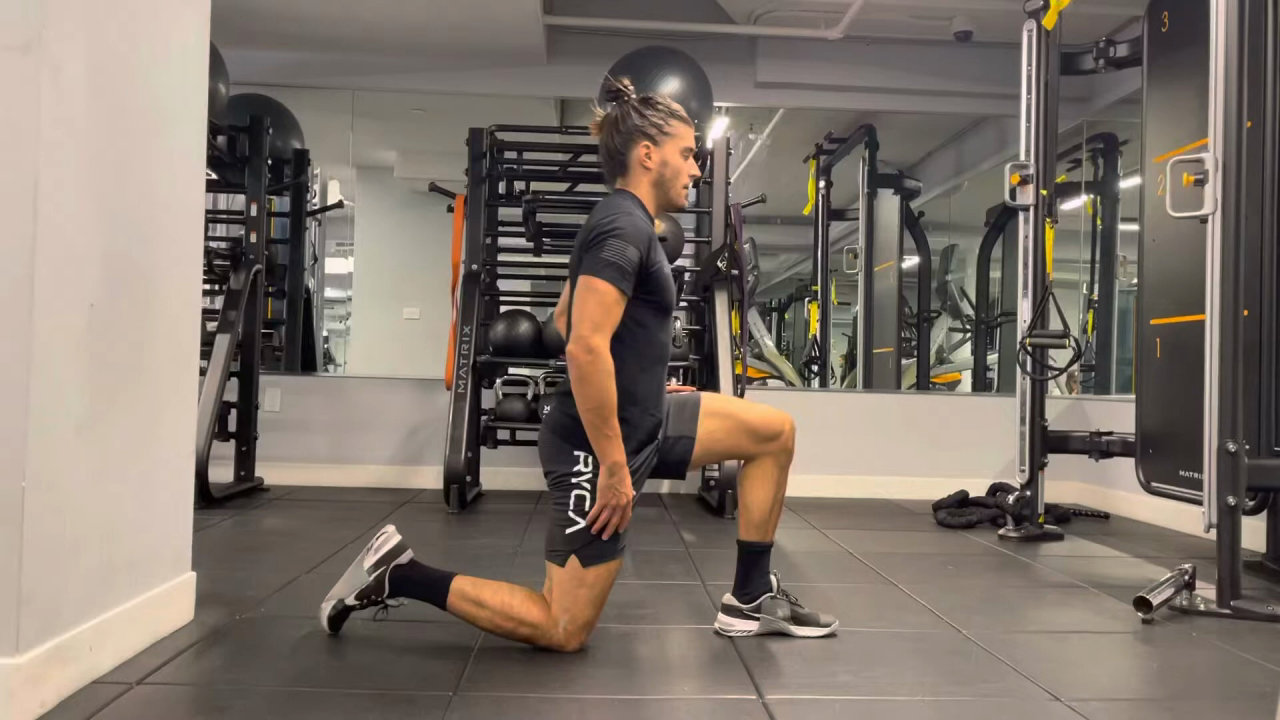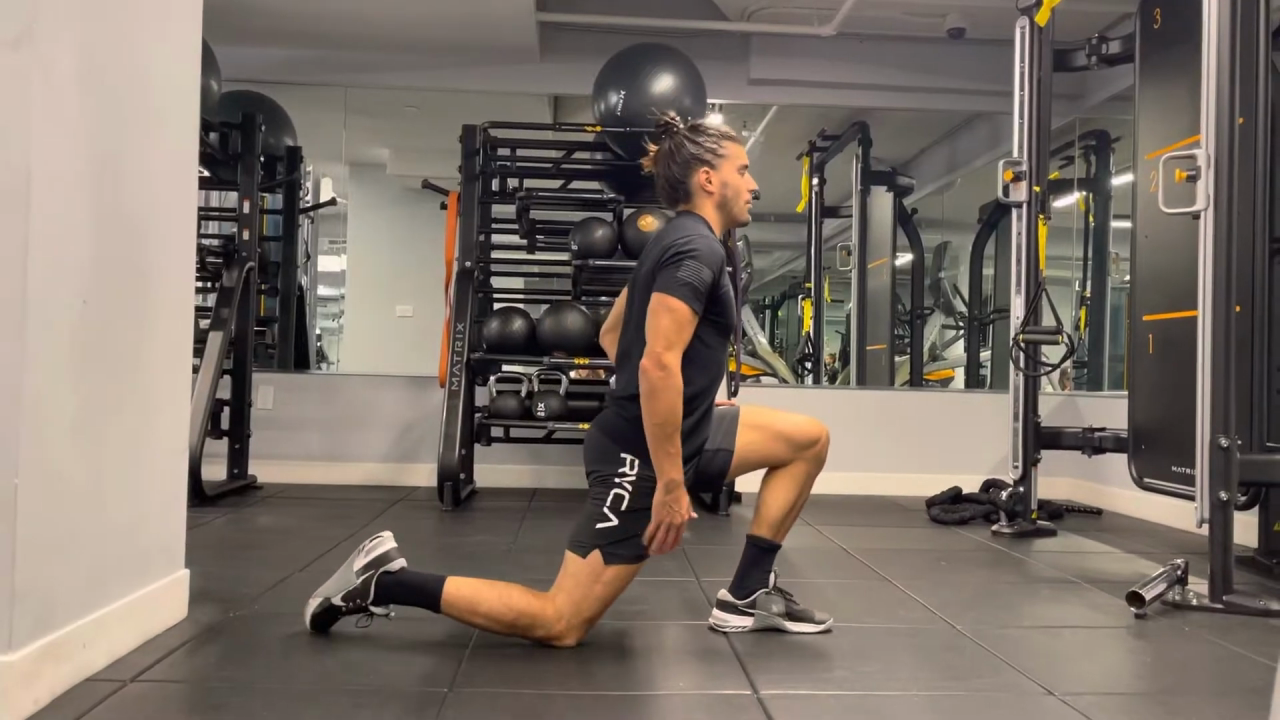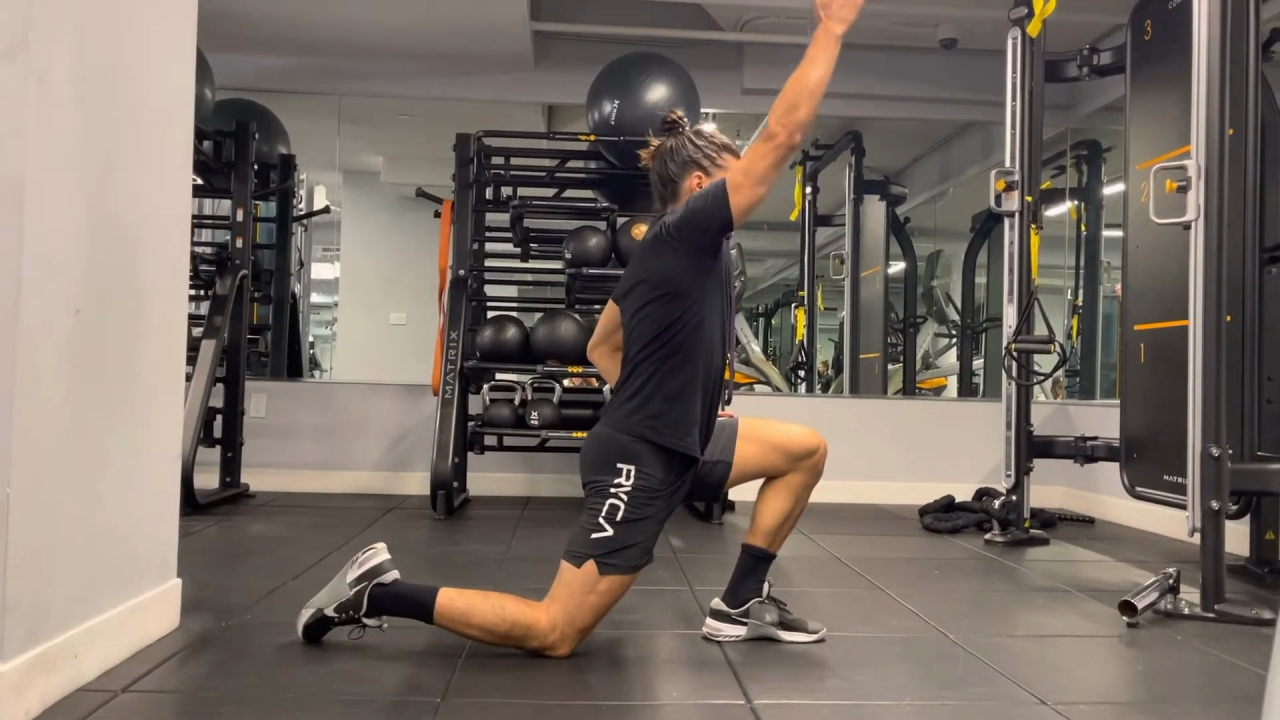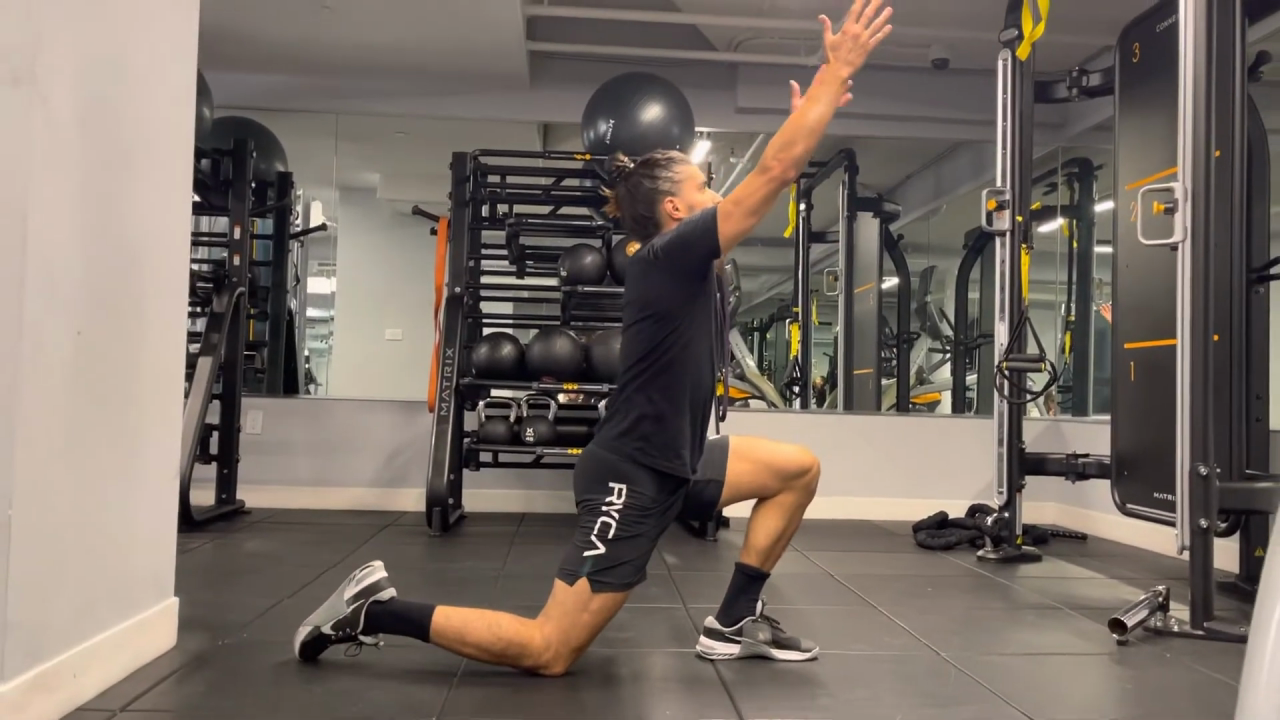
dt=1s
person 1, frame 1
left shoulder: (622, 221)
right shoulder: (621, 228)
left elbow: (566, 319)
right elbow: (585, 346)
right wrist: (613, 465)
left hip: (639, 419)
right hip: (597, 441)
left knee: (774, 432)
right knee: (563, 629)
left ankle: (752, 599)
right ankle: (398, 576)
person 1, frame 2
left shoulder: (678, 241)
right shoulder: (695, 249)
left elbow: (612, 333)
right elbow: (658, 364)
right wrist: (673, 484)
left hip: (663, 434)
right hip: (642, 454)
left knee: (807, 439)
right knee: (560, 623)
left ankle: (748, 594)
right ankle: (382, 582)
person 1, frame 3
left shoulder: (665, 251)
right shoulder: (686, 233)
left elbow: (601, 347)
right elbow: (781, 136)
left hip: (670, 442)
right hip: (640, 462)
left knee: (804, 450)
right knee: (554, 632)
left ankle: (740, 605)
right ankle: (377, 593)
person 1, frame 4
left shoulder: (678, 262)
right shoulder: (670, 257)
left elbow: (761, 183)
right elbow: (774, 173)
left wrist: (807, 115)
right wrist: (840, 68)
left hip: (670, 462)
right hip: (632, 477)
left knee: (798, 469)
right knee: (548, 651)
left ankle: (734, 622)
right ankle: (375, 611)
